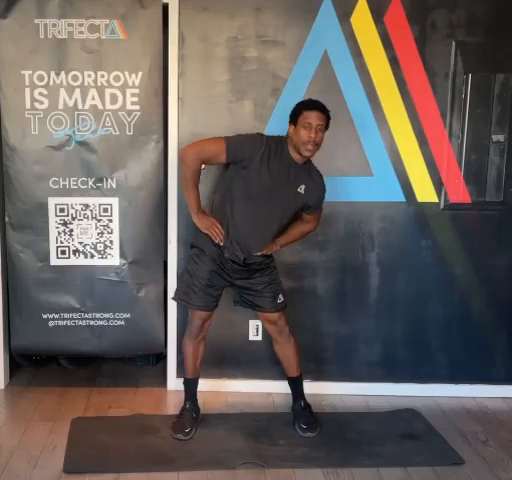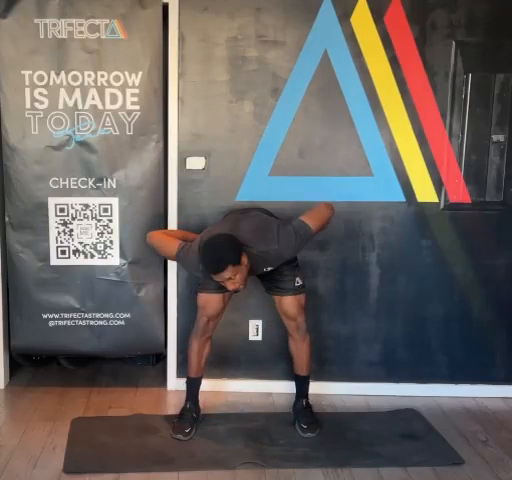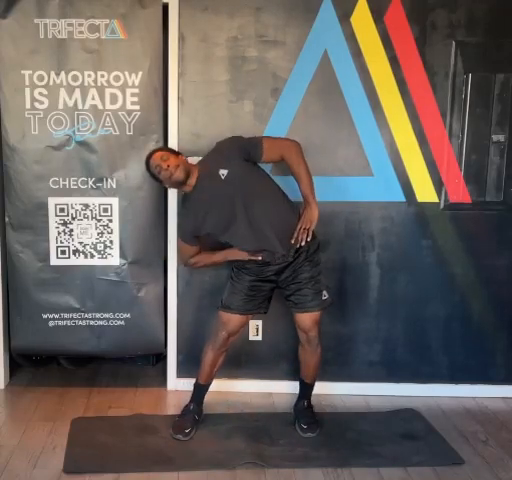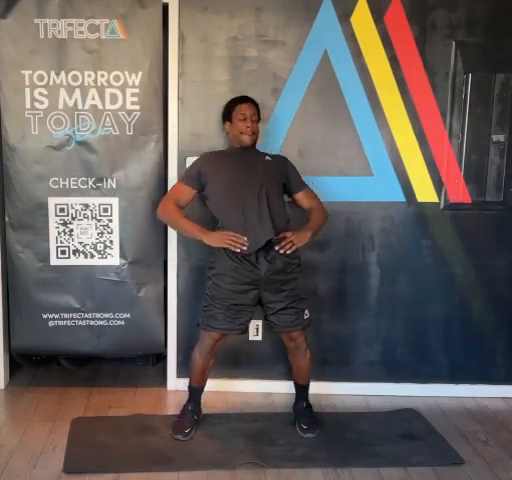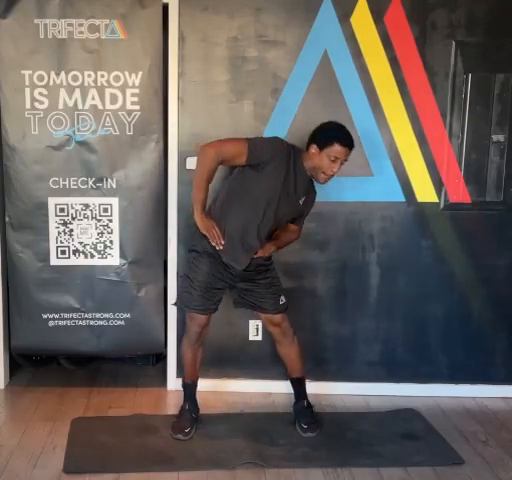
dt=1s
person 1, frame 1
left shoulder: (314, 183)
right shoulder: (256, 147)
left elbow: (309, 221)
right elbow: (190, 154)
left wrist: (277, 243)
right wrist: (197, 213)
left hip: (258, 261)
right hip: (213, 251)
left knee: (278, 327)
right knee: (197, 326)
left ankle: (300, 403)
right ankle: (190, 405)
person 1, frame 2
left shoulder: (279, 245)
right shoulder: (199, 260)
left elbow: (325, 209)
right elbow: (153, 237)
right wrist: (196, 240)
left hip: (274, 258)
left knee: (296, 322)
right knee: (205, 321)
left ankle: (302, 402)
right ankle: (191, 405)
person 1, frame 3
left shoulder: (227, 152)
right shoulder: (189, 215)
left elbow: (289, 147)
right elbow: (190, 258)
left wrist: (311, 204)
right wrist: (232, 253)
left hip: (299, 255)
right hip: (253, 267)
left knee: (309, 332)
right knee: (223, 334)
left ankle: (304, 403)
right ankle: (194, 406)
person 1, frame 4
left shoulder: (278, 164)
right shoulder: (208, 163)
left elbow: (316, 207)
right elbow: (167, 208)
left wrist: (306, 232)
right wrist: (207, 235)
left hip: (280, 262)
right hip: (232, 263)
left knee: (296, 338)
right knee: (210, 339)
left ankle: (302, 404)
right ankle: (192, 407)
person 1, frame 5
left shoulder: (308, 193)
right shoulder: (276, 151)
right elbow: (210, 151)
left wrist: (273, 244)
right wrist: (200, 213)
left hip: (255, 261)
right hip: (212, 252)
left knee: (281, 325)
right knee: (196, 327)
left ankle: (302, 403)
right ankle: (189, 406)
